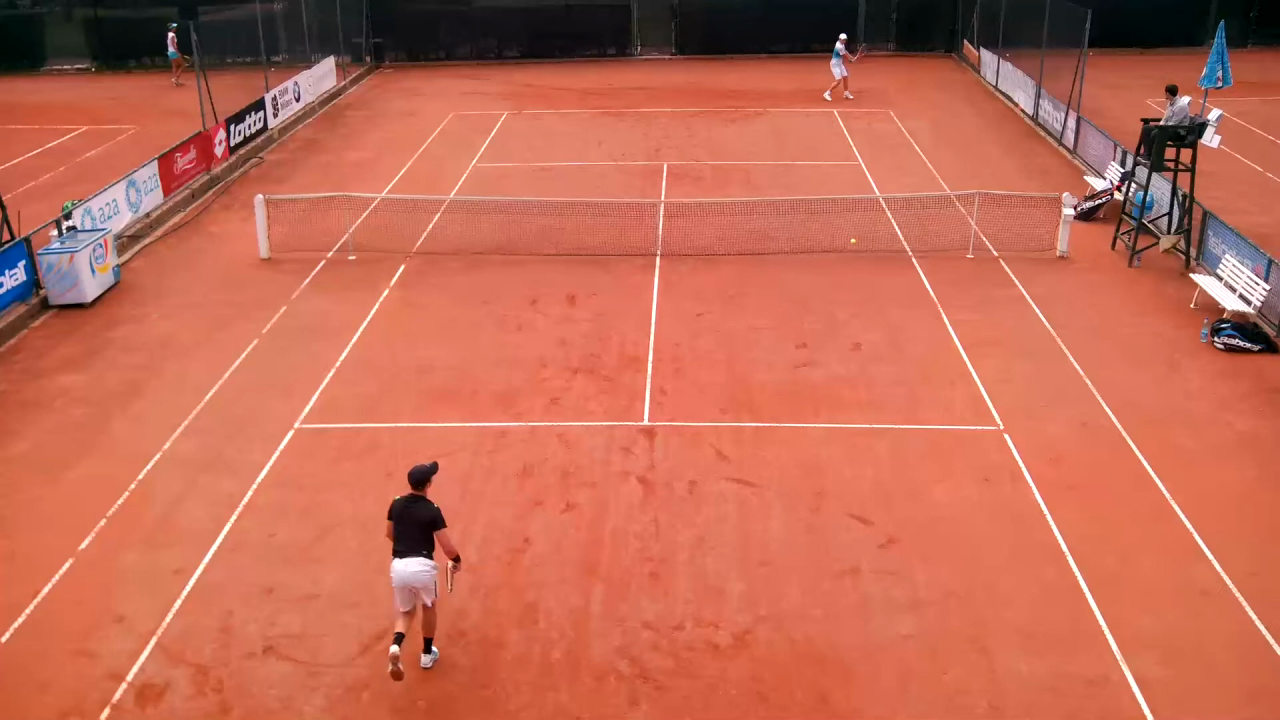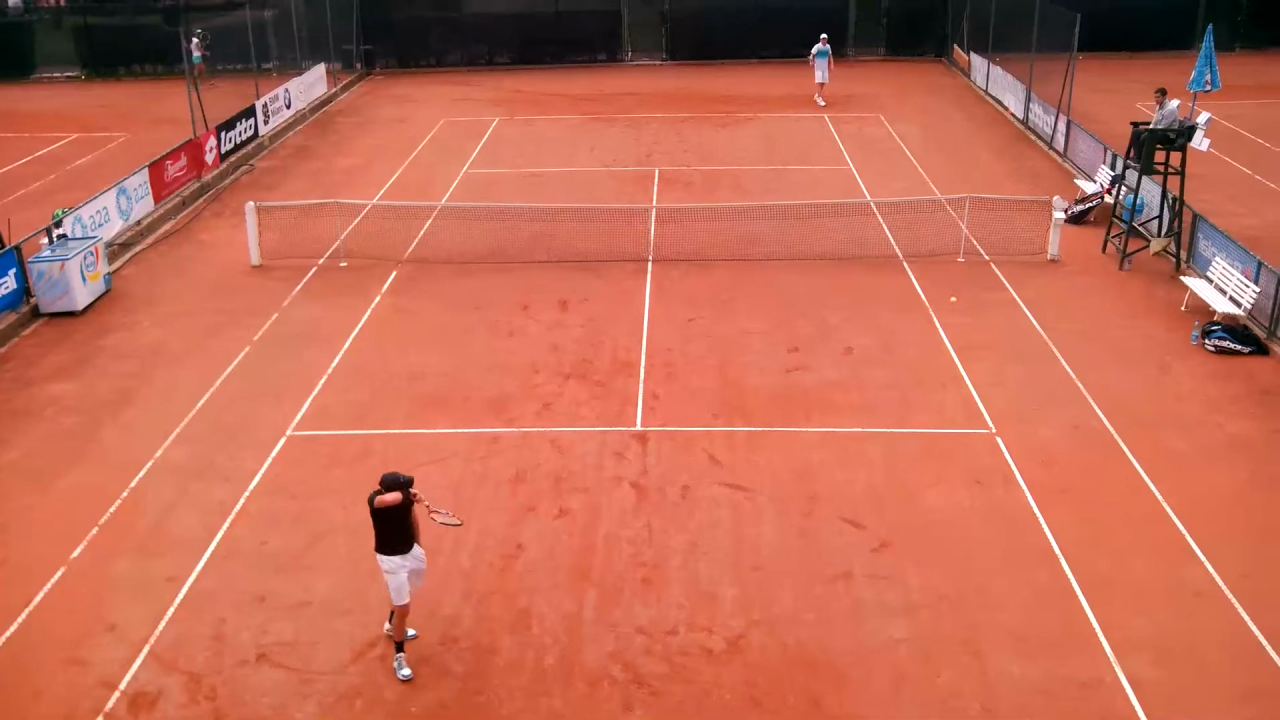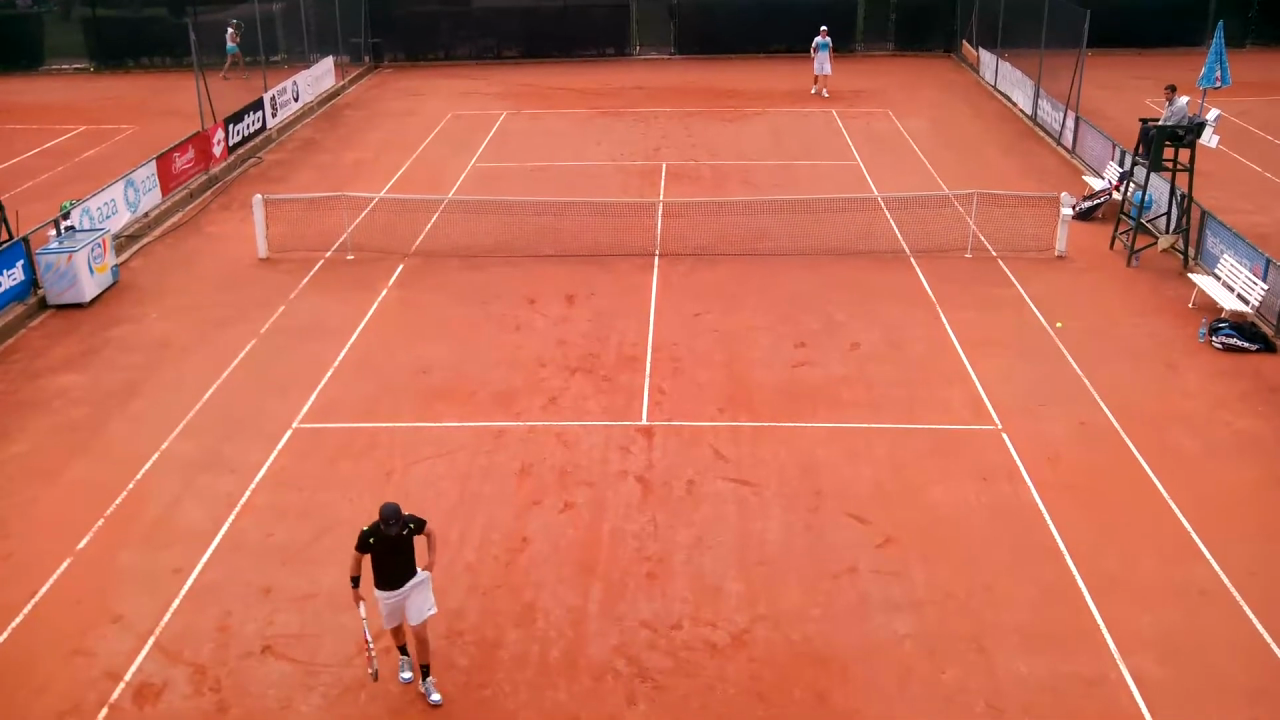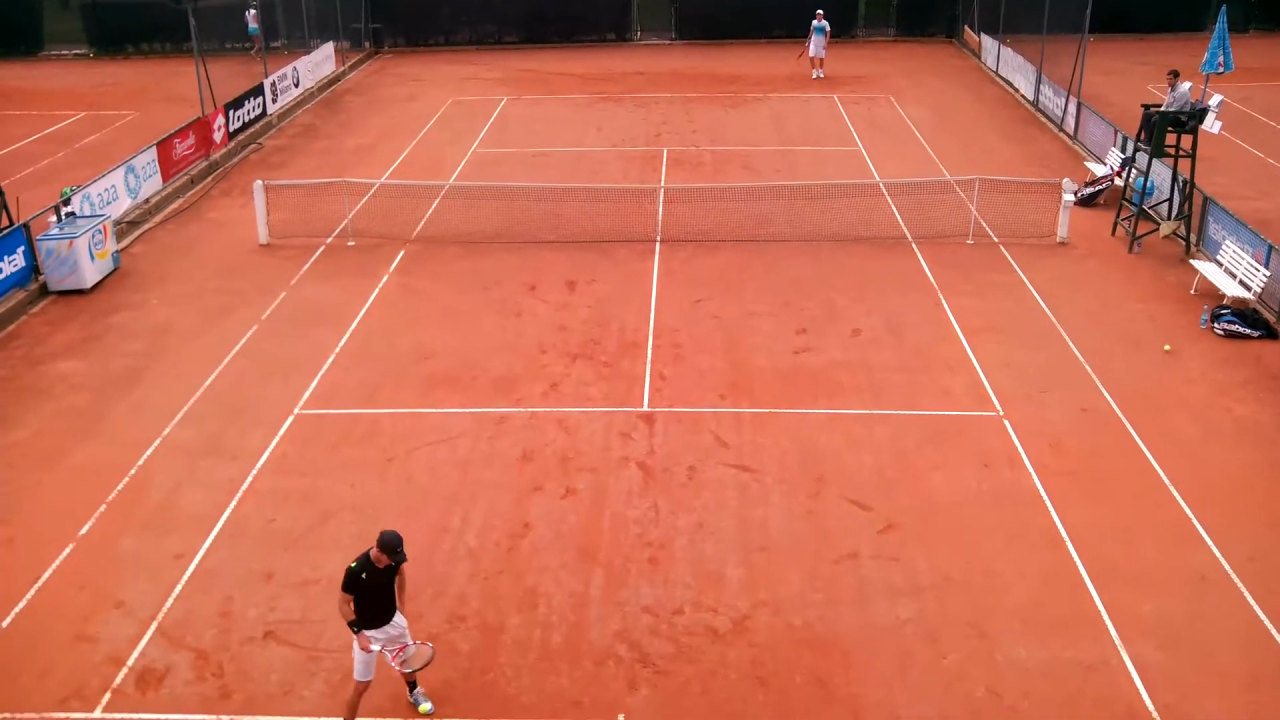
dt=0.7s
person 1, frame 1
left shoulder: (396, 504)
right shoulder: (432, 511)
right elbow: (447, 547)
right wrist: (457, 561)
left hip: (398, 567)
right hip: (422, 566)
left knee: (405, 612)
right knee: (428, 607)
left ankle: (396, 646)
right ankle: (427, 653)
person 1, frame 2
left shoulder: (404, 494)
right shoulder: (376, 500)
right elbow: (389, 500)
left wrist: (417, 542)
right wrist: (408, 494)
left hip: (410, 551)
right hip: (391, 559)
left knee: (402, 592)
right knee: (403, 608)
left ankle: (393, 625)
right ankle: (399, 657)
person 1, frame 3
left shoulder: (411, 522)
right shoulder: (368, 535)
left elbow: (430, 531)
right elbow: (356, 559)
left wrist: (431, 559)
right wrist: (355, 588)
left hip: (413, 583)
right hip: (386, 591)
left knee: (420, 633)
right knee: (396, 629)
left ankle: (427, 681)
right ankle: (404, 658)
person 1, frame 4
left shoulder: (396, 556)
right shoulder: (356, 570)
right elbow: (343, 604)
left wrist: (402, 601)
right wrist: (358, 633)
left hip: (392, 620)
right hip: (368, 631)
right knee: (361, 686)
left ankle: (414, 691)
